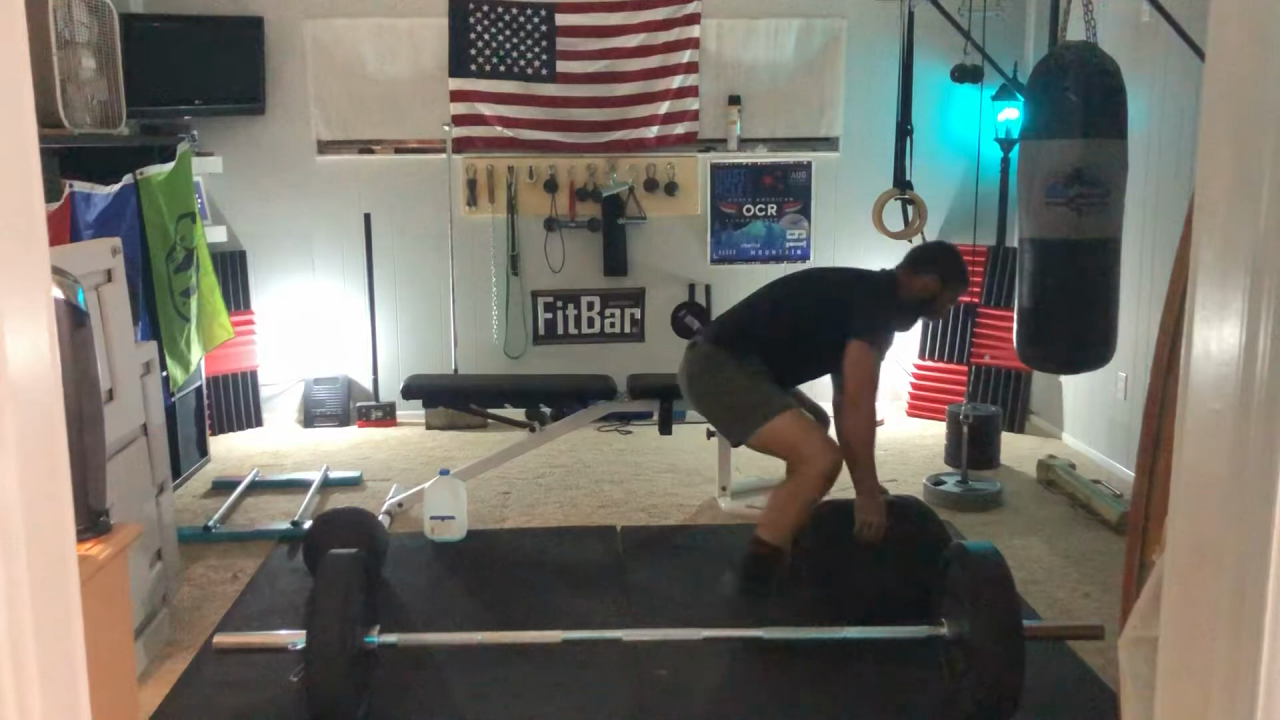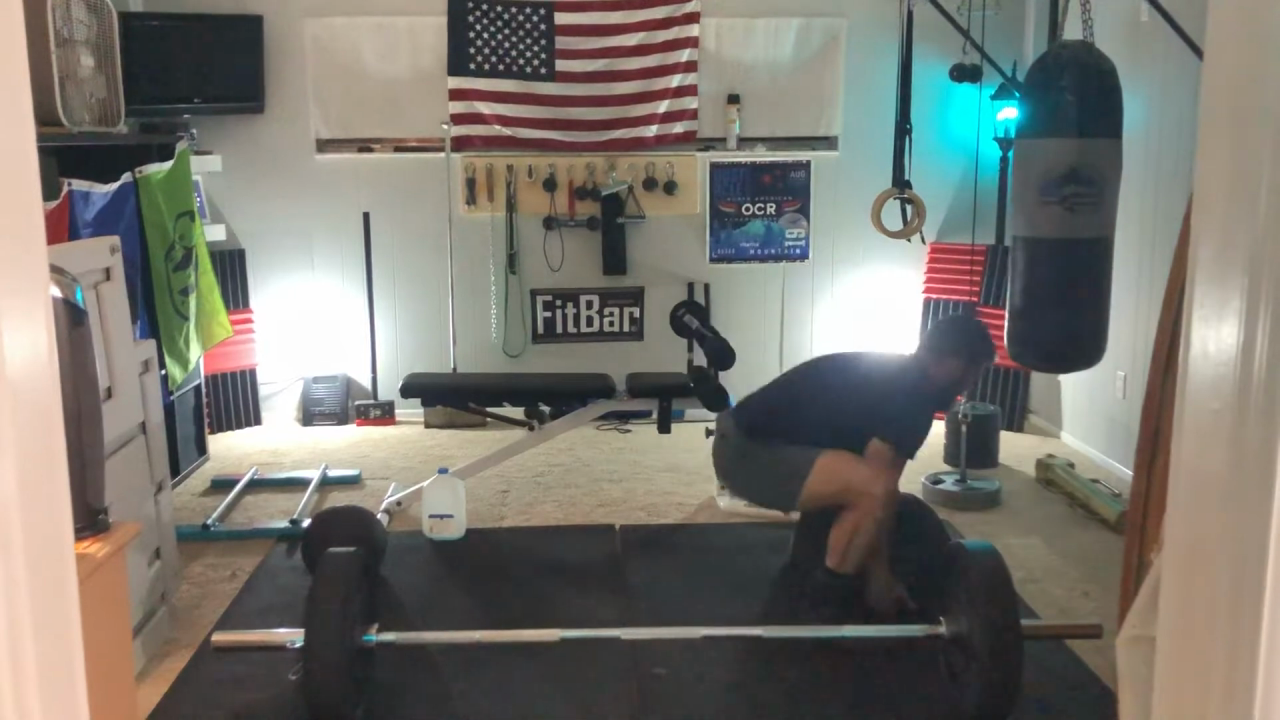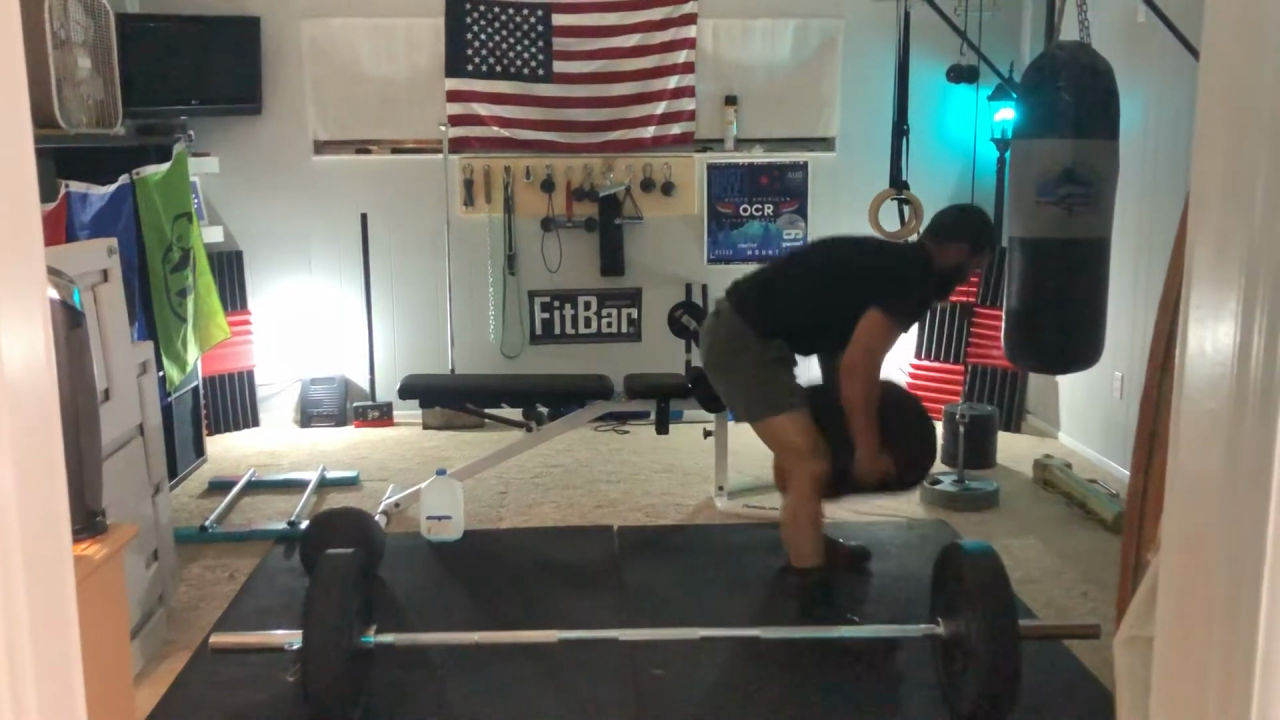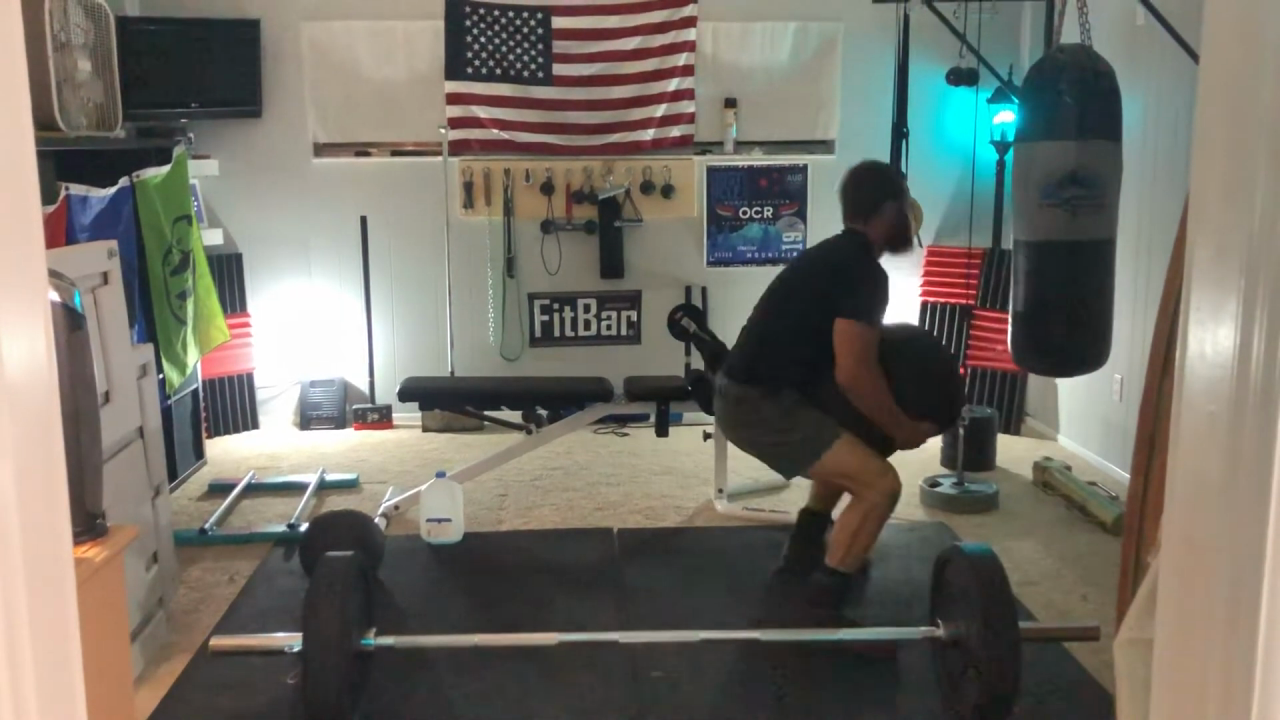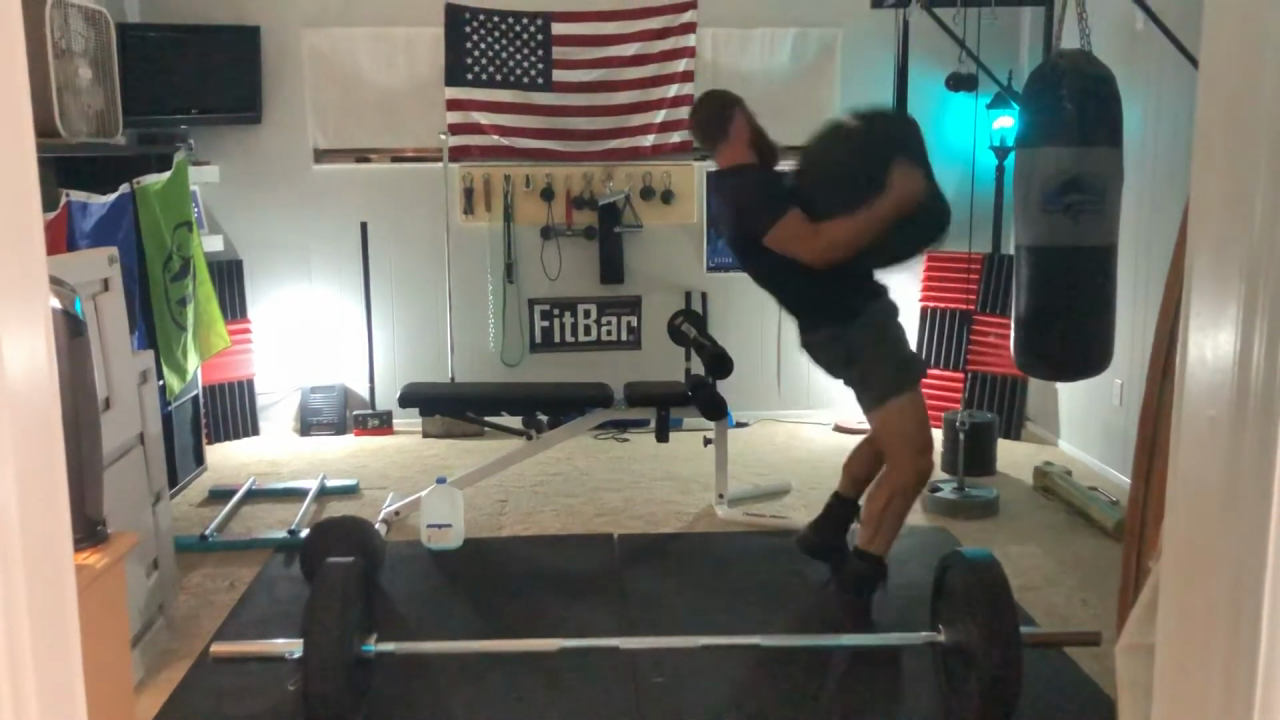
dt=0.5s
person 1, frame 1
left shoulder: (866, 293)
right shoulder: (880, 305)
left elbow: (847, 399)
right elbow: (857, 405)
left wrist: (865, 484)
right wrist: (867, 494)
left hip: (724, 360)
right hip: (720, 368)
left knee: (811, 430)
right knee: (820, 459)
right ankle: (757, 574)
person 1, frame 2
left shoulder: (892, 372)
right shoulder: (910, 402)
left elbow: (860, 472)
right elbow: (877, 487)
right wrist: (880, 579)
left hip: (743, 436)
right hip: (748, 452)
right knee: (874, 489)
left ankle: (818, 566)
right ankle: (828, 606)
person 1, frame 3
left shoulder: (893, 263)
right shoulder: (913, 280)
left elbow: (847, 352)
right elbow: (857, 366)
right wrist: (869, 452)
left hip: (738, 326)
right hip: (743, 338)
left knee: (798, 447)
right knee: (810, 467)
left ankle: (807, 542)
person 1, frame 4
left shoulder: (835, 256)
right shoulder: (865, 273)
right elbow: (853, 375)
right wrist: (902, 427)
left hip: (760, 391)
right hip: (759, 406)
left knee: (849, 449)
right knee: (879, 483)
left ankle: (804, 548)
right ankle: (822, 605)
person 1, frame 5
left shoulder: (746, 186)
right shoulder: (750, 190)
left elbow: (810, 238)
right elbow: (818, 247)
right wrist: (892, 202)
left hip: (844, 324)
right hip: (854, 324)
left knee: (892, 438)
right knee: (911, 459)
left ankle: (826, 532)
right ankle: (856, 585)
